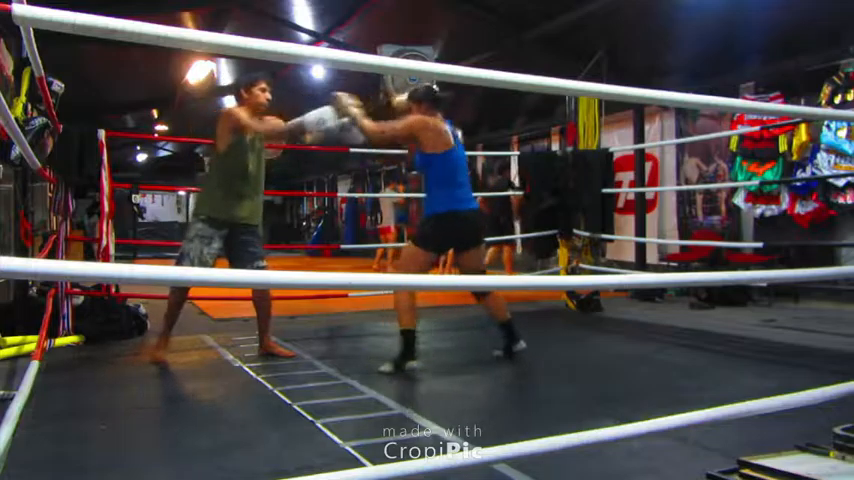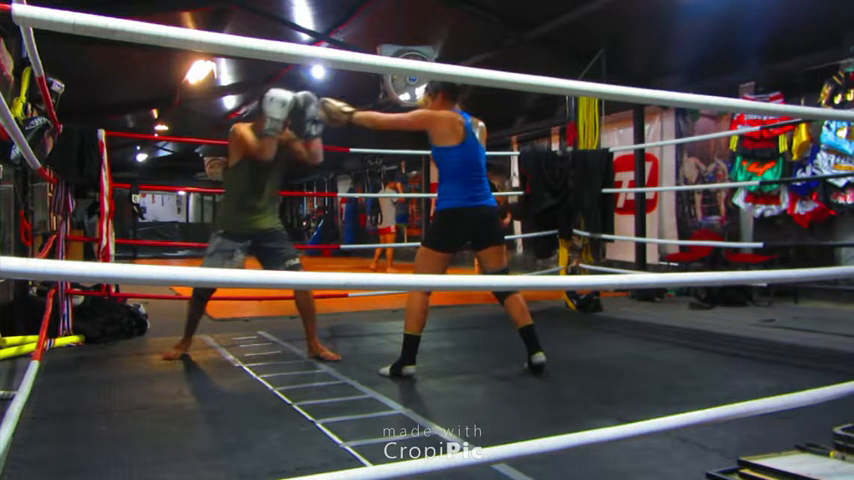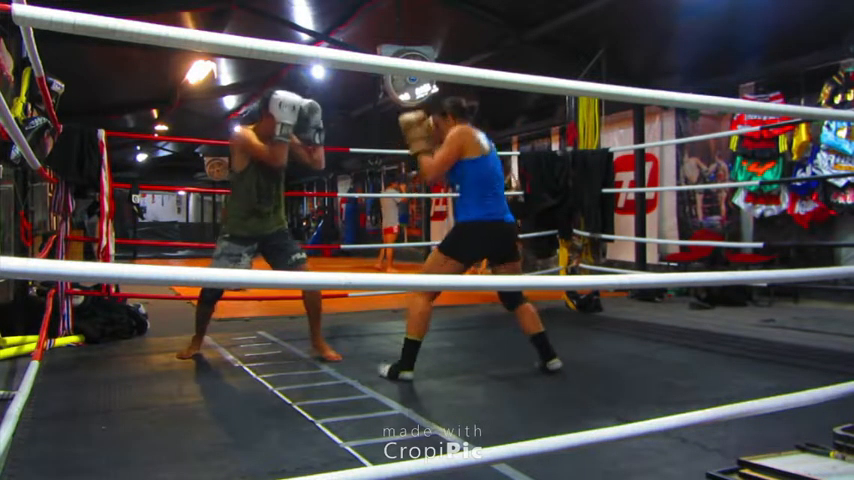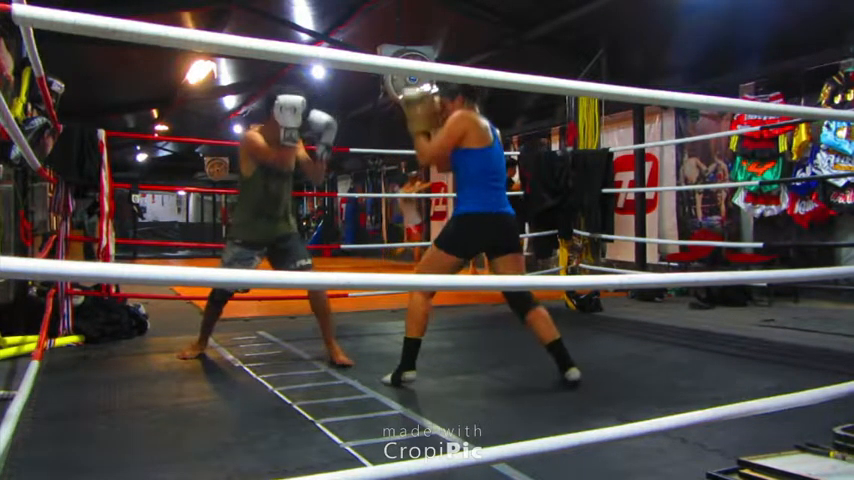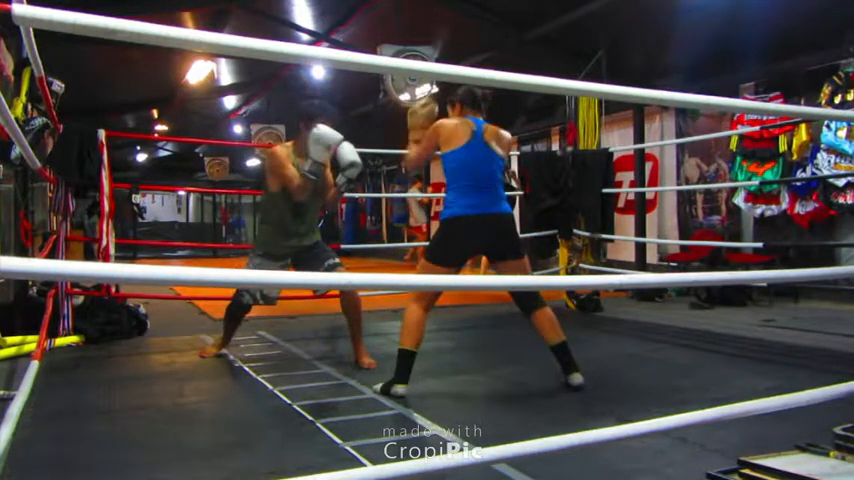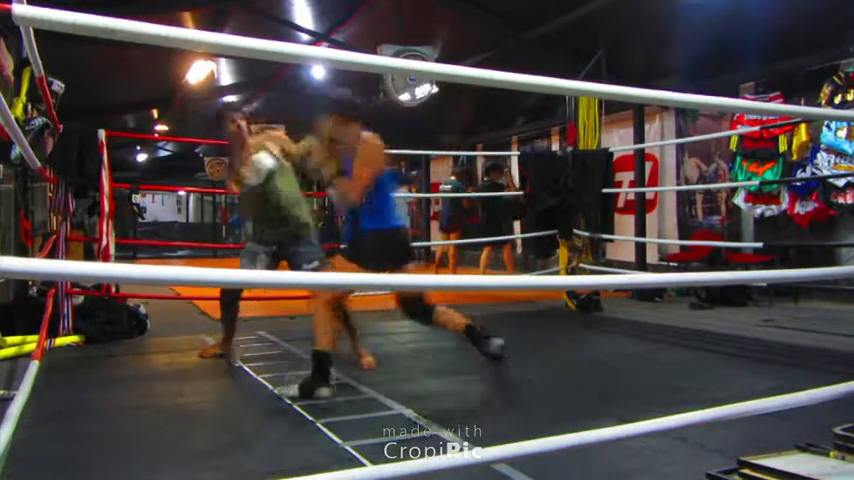
dt=0.7s
person 1, frame 1
left shoulder: (425, 125)
right shoulder: (450, 130)
left elbow: (376, 132)
left wrist: (353, 110)
right wrist: (411, 137)
left hip: (443, 219)
right hip: (469, 216)
left ankle: (407, 356)
right ankle: (512, 340)
person 1, frame 2
left shoulder: (435, 118)
right shoulder: (476, 125)
left elbow: (380, 121)
left wrist: (346, 114)
left hip: (453, 215)
right hip: (486, 213)
left knee: (420, 287)
right knee: (504, 285)
left ankle: (406, 361)
right ankle: (534, 351)
person 1, frame 3
left shoulder: (462, 134)
right shoulder: (483, 141)
left elbow: (431, 174)
left wrist: (418, 143)
right wrist: (427, 143)
left hip: (474, 228)
right hip: (504, 227)
left knee: (422, 291)
right knee: (514, 297)
left ankle: (404, 366)
right ankle: (549, 356)
person 1, frame 4
left shoulder: (461, 119)
right shoulder: (489, 128)
left elbow: (427, 158)
right elbow: (446, 164)
left wrist: (418, 124)
right wrist: (433, 124)
left hip: (471, 220)
right hip: (503, 221)
left knee: (421, 288)
right knee: (522, 299)
left ankle: (406, 367)
right ankle: (567, 366)
person 1, frame 5
left shoulder: (444, 128)
right shoulder: (502, 136)
left elbow: (411, 163)
left hip: (459, 225)
right hip: (500, 223)
left knee: (418, 302)
right knee: (531, 300)
left ankle: (399, 380)
right ankle: (571, 370)
person 1, frame 6
left shoulder: (367, 143)
right shoulder: (351, 145)
left elbow: (352, 197)
left wrist: (333, 174)
right wrist: (327, 153)
left hip: (376, 236)
right hip: (391, 236)
left knee: (324, 300)
right knee: (418, 307)
left ankle: (319, 380)
right ankle: (486, 340)
person 2, frame 1
left shoulder: (267, 123)
right shoulder: (231, 117)
right elbow: (274, 134)
right wrist: (304, 124)
left hip: (246, 217)
right hip: (213, 214)
left ankle: (264, 341)
right ankle: (163, 340)
person 2, frame 2
left shoulder: (285, 136)
right shoulder: (241, 131)
left elbow: (316, 158)
right elbow: (263, 154)
left wrist: (311, 121)
right wrist: (273, 121)
left hip: (268, 224)
right hip: (234, 225)
right knee: (205, 285)
left ankle: (314, 344)
right ankle: (186, 340)
person 2, frame 3
left shoulder: (285, 138)
right shoulder: (244, 136)
left elbow: (317, 164)
right elbow: (277, 160)
left wrist: (314, 128)
right wrist: (286, 124)
left hip: (275, 226)
right hip: (240, 228)
right knee: (213, 287)
left ankle: (318, 342)
right ankle: (197, 340)
person 2, frame 4
left shoulder: (292, 142)
right shoulder: (252, 138)
left elbow: (316, 177)
right elbow: (285, 165)
left wrist: (325, 142)
right wrist: (291, 127)
left hip: (283, 229)
right hip: (249, 231)
right knee: (223, 289)
left ankle: (332, 346)
right ankle: (201, 342)
person 2, frame 5
left shoulder: (323, 153)
right shoulder: (279, 154)
left elbow: (329, 202)
right elbow: (299, 193)
left wrist: (347, 177)
right wrist: (317, 161)
left hip: (309, 241)
right hip: (273, 245)
right knee: (242, 299)
left ankle: (359, 349)
right ankle: (223, 341)
person 2, frame 6
left shoulder: (273, 139)
right shoulder: (233, 168)
left elbow: (306, 156)
right elbow: (245, 210)
right wrist: (251, 184)
left hip: (297, 229)
right hip: (263, 235)
right knee: (230, 287)
left ankle: (358, 346)
right ankle: (226, 342)
